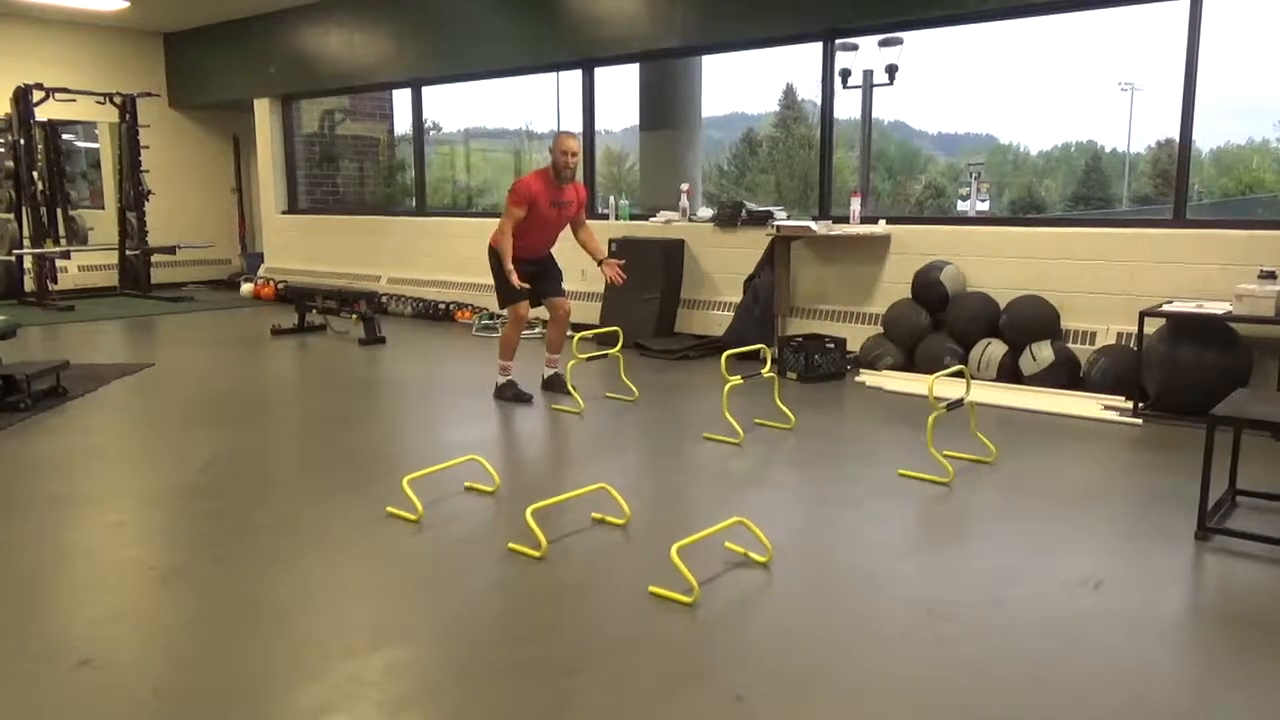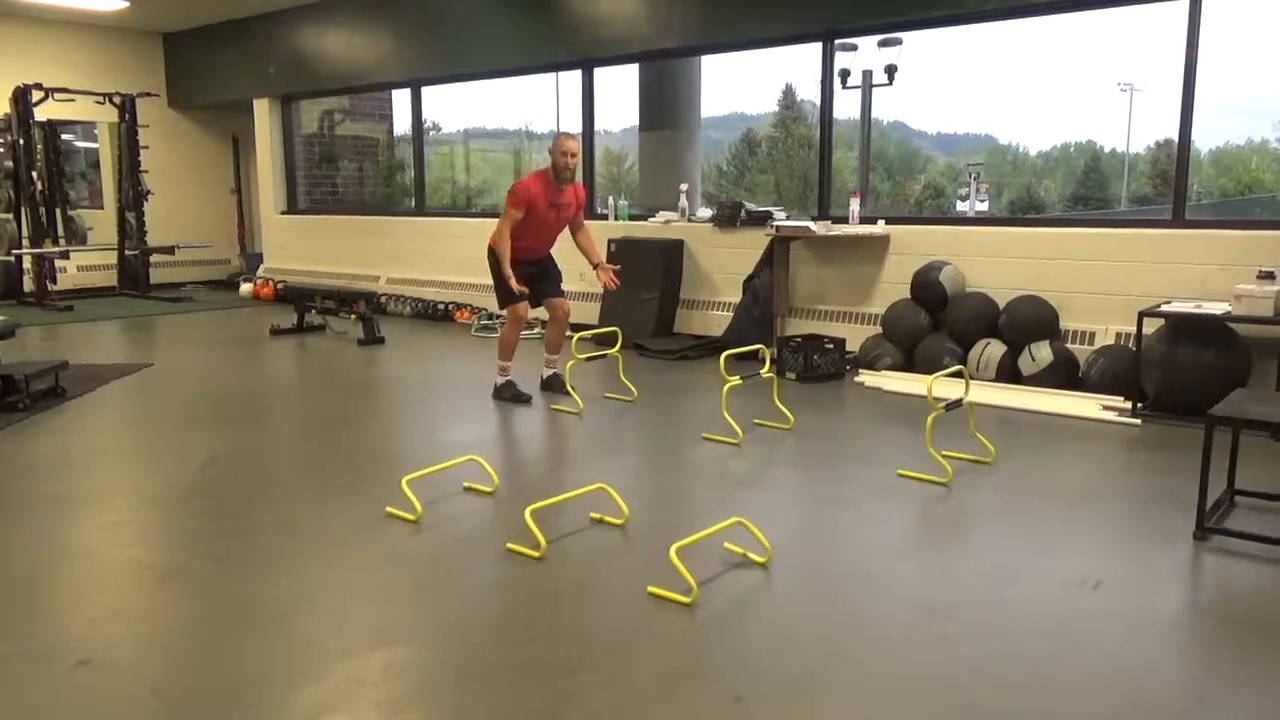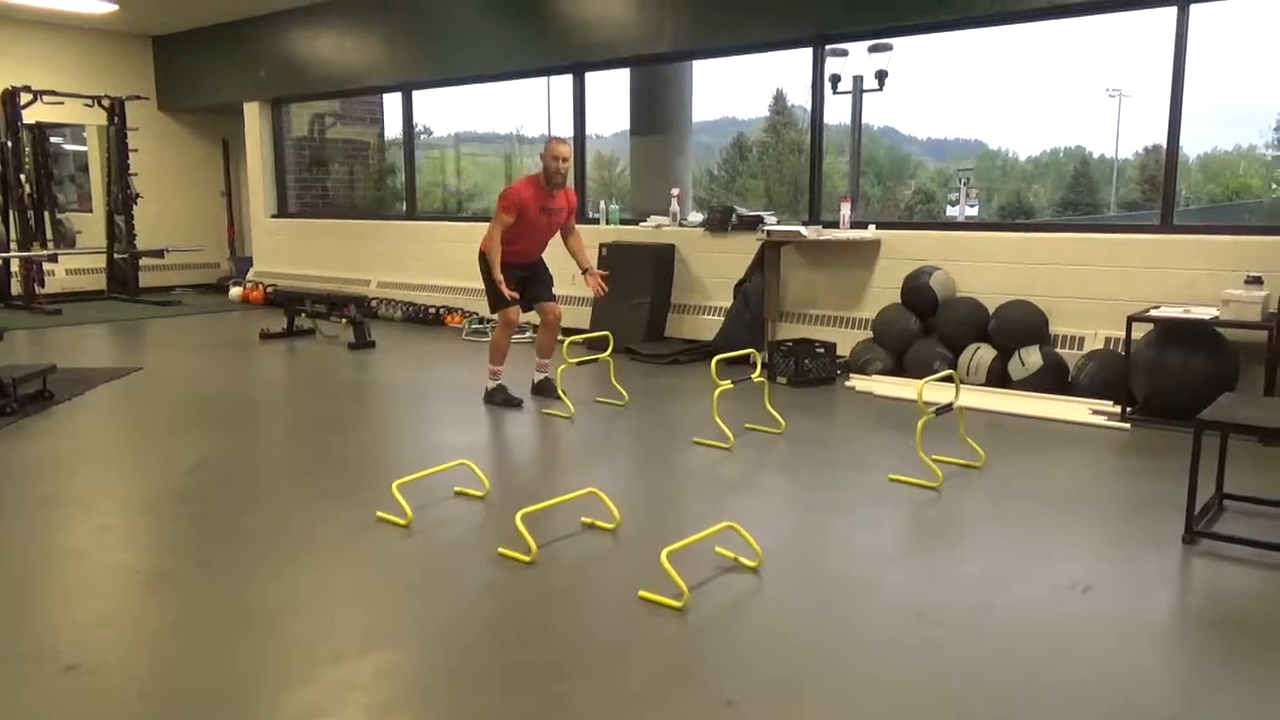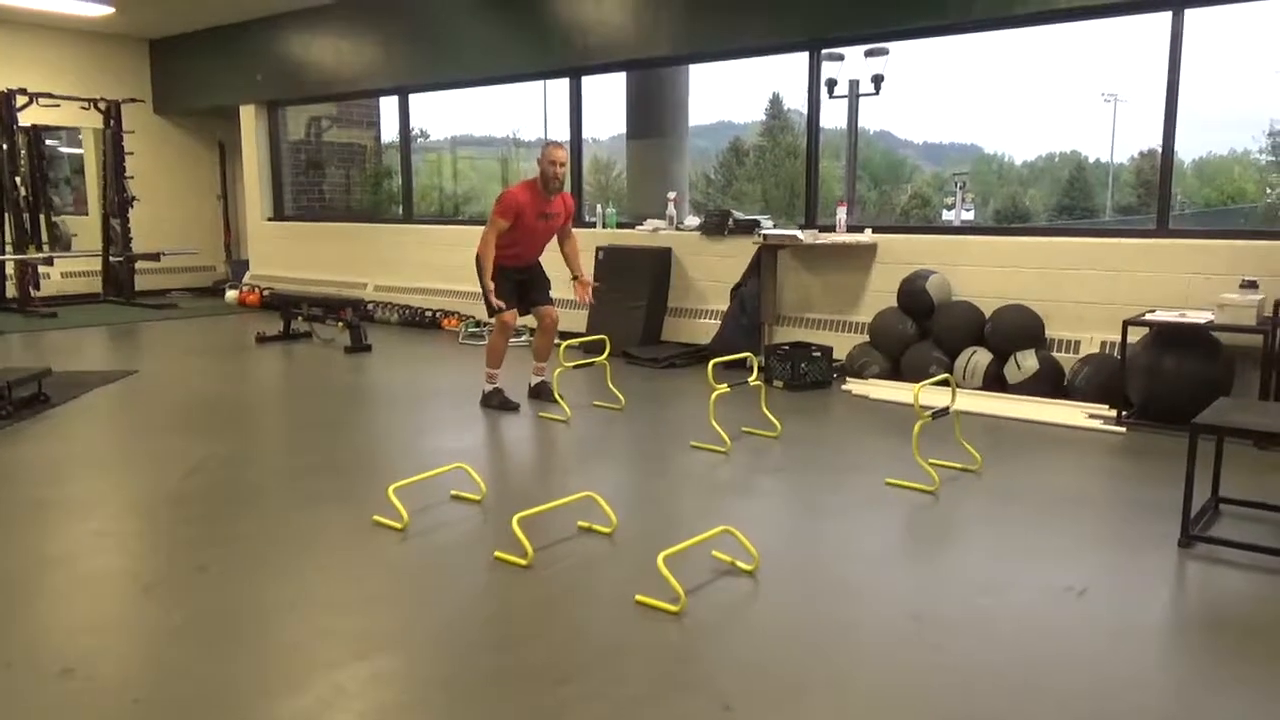
dt=0.2s
person 1, frame 1
left shoulder: (578, 192)
right shoulder: (528, 186)
left elbow: (581, 228)
right elbow: (505, 228)
left wrist: (602, 260)
right wrist: (508, 267)
left hip: (540, 256)
right hip: (508, 254)
left knee: (562, 310)
right knee: (519, 313)
left ankle: (551, 374)
right ankle: (503, 382)
person 1, frame 2
left shoulder: (577, 193)
right shoulder: (527, 188)
left elbow: (579, 230)
right elbow: (503, 229)
left wrist: (598, 264)
right wrist: (507, 271)
left hip: (540, 257)
right hip: (509, 255)
left knee: (561, 311)
right knee: (519, 314)
left ankle: (550, 374)
right ankle: (502, 382)
person 1, frame 3
left shoulder: (569, 198)
right shoulder: (519, 192)
left elbow: (570, 234)
right elbow: (494, 234)
left wrist: (587, 269)
right wrist: (497, 275)
left hip: (531, 261)
right hip: (500, 259)
left knee: (553, 315)
right knee: (510, 317)
left ankle: (541, 378)
right ankle: (494, 386)
person 1, frame 4
left shoulder: (566, 202)
right shoulder: (515, 197)
left elbow: (567, 238)
right elbow: (489, 237)
left wrist: (578, 276)
right wrist: (487, 281)
left hip: (529, 265)
right hip: (499, 264)
left knee: (550, 318)
right knee: (507, 321)
left ankle: (538, 382)
right ankle: (490, 389)
